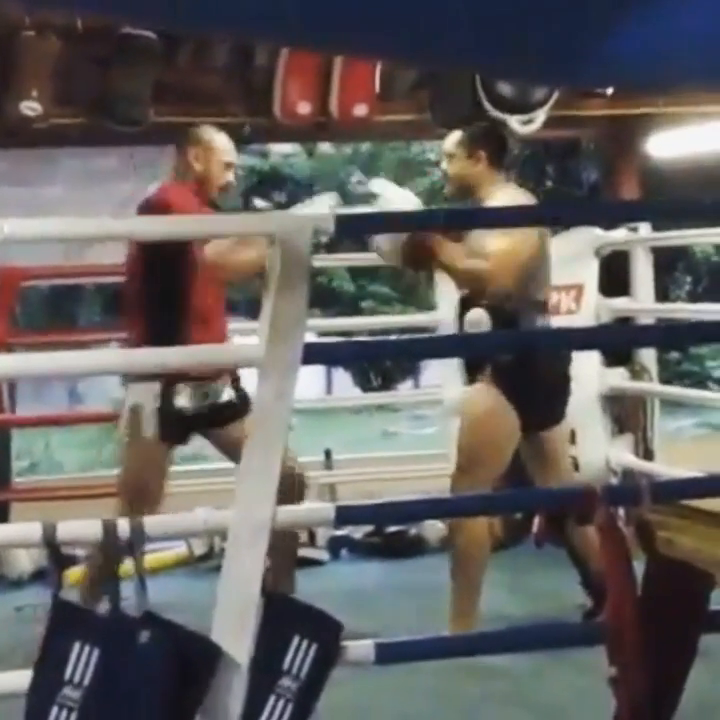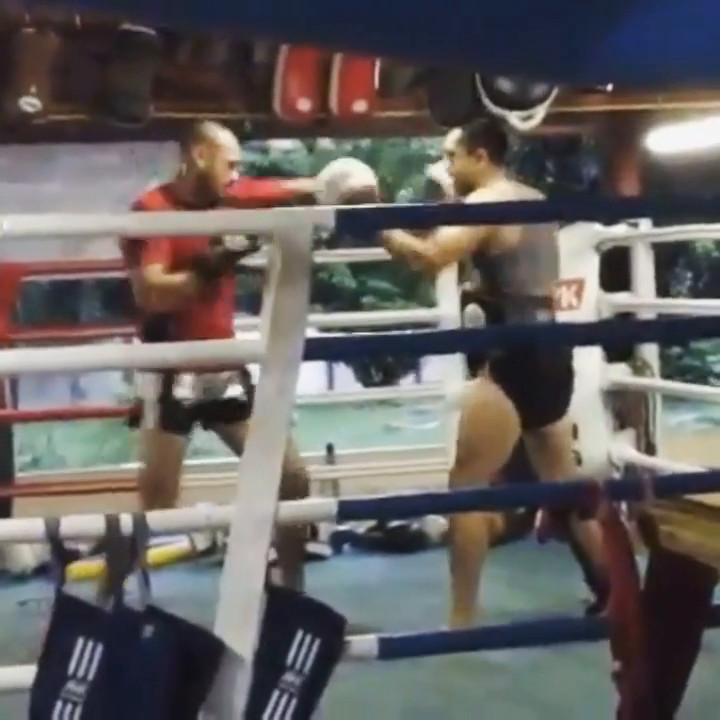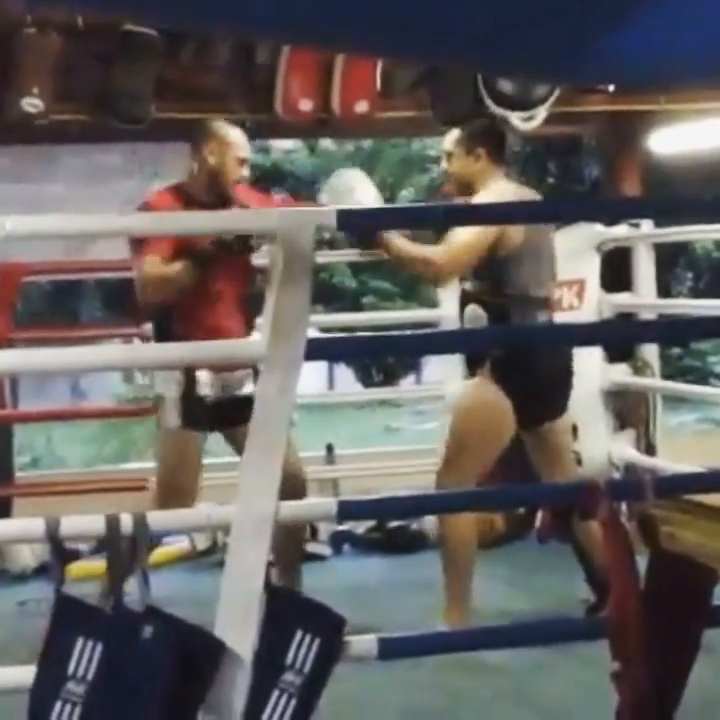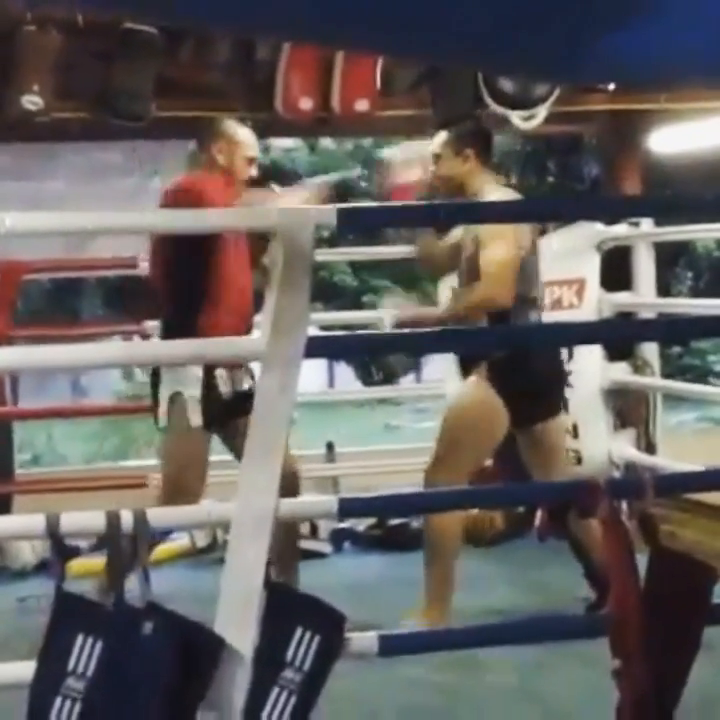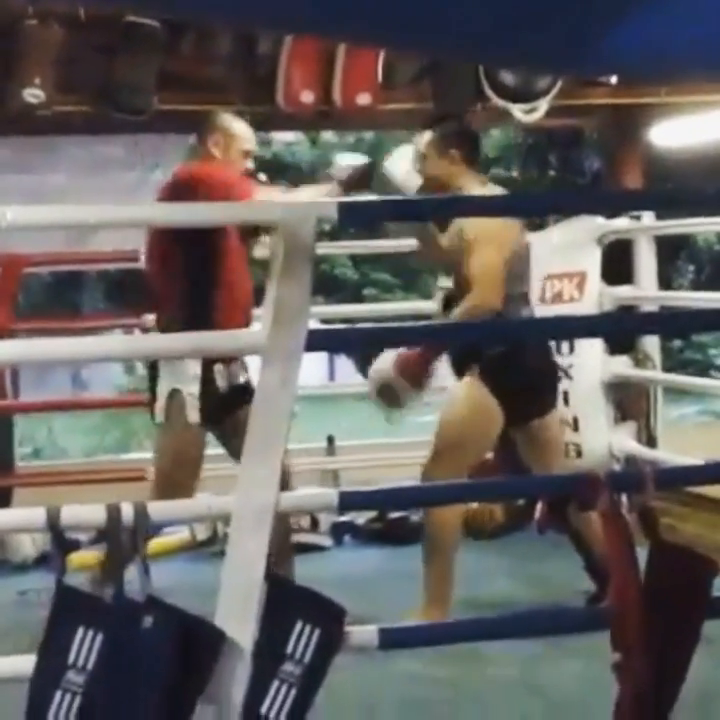
dt=0.1s
person 1, frame 1
left shoulder: (507, 207)
right shoulder: (488, 212)
left elbow: (490, 280)
right elbow: (473, 270)
left wrist: (435, 245)
right wrist: (431, 242)
left hip: (511, 363)
right hip: (540, 358)
left knee: (468, 492)
right knee: (561, 488)
left ankle: (463, 627)
right ankle: (610, 600)
person 1, frame 2
left shoulder: (489, 202)
right shoulder: (531, 200)
left elbow: (429, 257)
left wrist: (379, 225)
left hip: (513, 357)
right hip: (545, 351)
left knee: (466, 486)
right knee: (564, 483)
left ankle: (462, 620)
right ankle: (612, 596)
person 1, frame 3
left shoulder: (492, 202)
right shoulder: (528, 200)
left elbow: (441, 267)
left wrist: (381, 236)
right wrist: (457, 220)
left hip: (511, 357)
right hip: (545, 351)
left knee: (454, 483)
right knee: (565, 483)
left ankle: (455, 618)
right ankle: (613, 596)
person 1, frame 4
left shoulder: (493, 210)
right shoulder: (485, 210)
left elbow: (494, 295)
right elbow: (436, 260)
left wrist: (429, 318)
left hip: (505, 361)
right hip: (536, 356)
left knee: (442, 481)
right knee: (560, 483)
left ankle: (434, 617)
right ankle: (614, 592)
person 1, frame 5
left shoulder: (480, 211)
right shoulder: (478, 208)
left elbow: (483, 301)
right elbow: (440, 256)
left wrist: (424, 353)
left hip: (499, 357)
right hip: (527, 352)
left knee: (440, 479)
right knee: (560, 477)
left ankle: (434, 612)
person 2, frame 1
left shoulder: (198, 210)
right shoulder: (167, 204)
right elbow: (222, 268)
right wrist: (274, 243)
left hip: (213, 380)
right hip: (161, 384)
left knee: (287, 481)
right knee: (137, 519)
person 2, frame 2
left shoulder: (231, 198)
right shoulder: (151, 210)
left elbow: (304, 190)
right elbow: (151, 296)
right wrist: (210, 268)
left hip: (225, 372)
right hip: (172, 377)
left knee: (292, 480)
right knee: (155, 509)
person 2, frame 3
left shoulder: (242, 201)
right shoulder: (160, 208)
right elbow: (149, 289)
right wrist: (206, 259)
left hip: (238, 372)
right hip: (187, 375)
left knee: (291, 481)
right knee: (173, 507)
person 2, frame 4
left shoulder: (230, 203)
right shoulder: (190, 192)
left hip: (229, 369)
right hip: (189, 371)
left knee: (284, 479)
right knee: (178, 505)
person 2, frame 5
left shoulder: (220, 192)
right shoulder: (194, 180)
right elbow: (282, 204)
right wrist: (336, 184)
left hip: (224, 363)
right hip: (189, 365)
left knee: (274, 477)
right knee: (169, 500)
